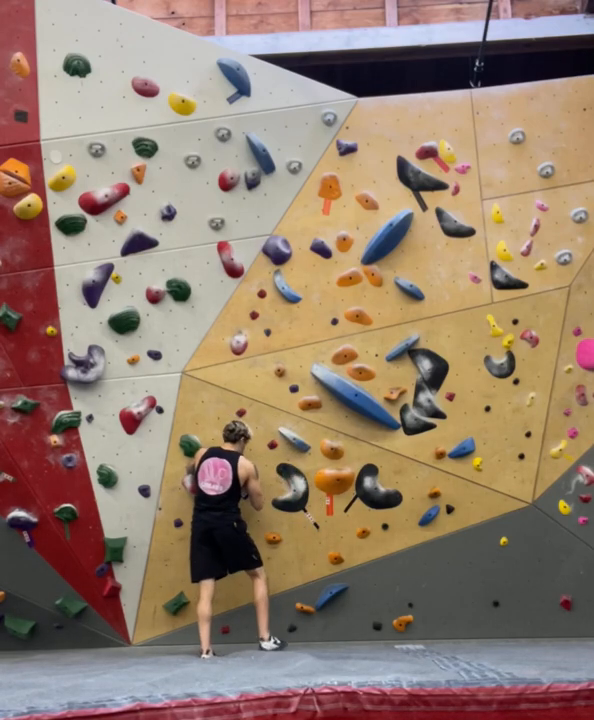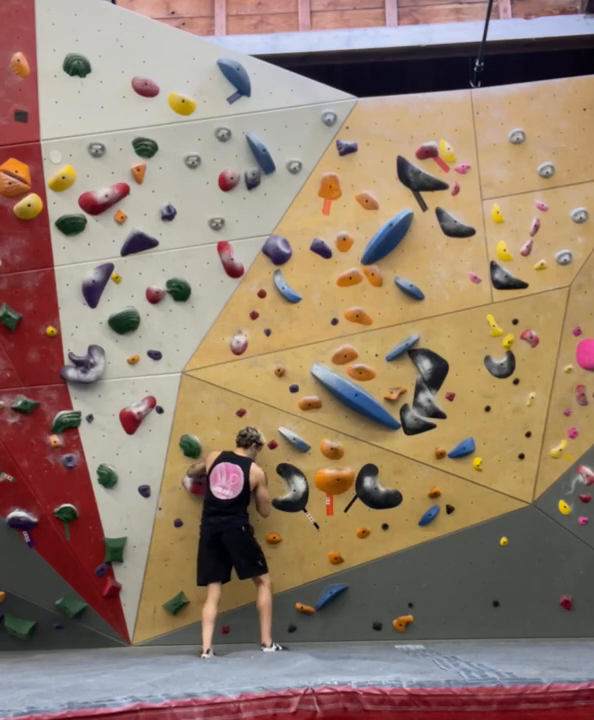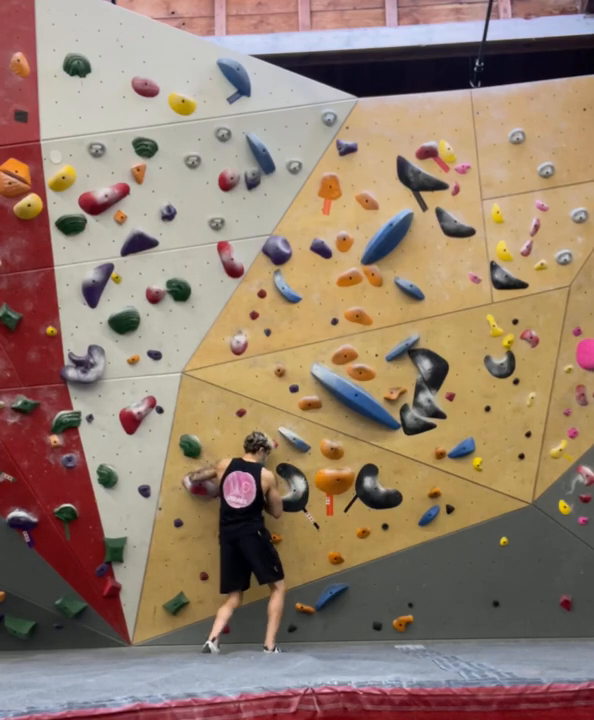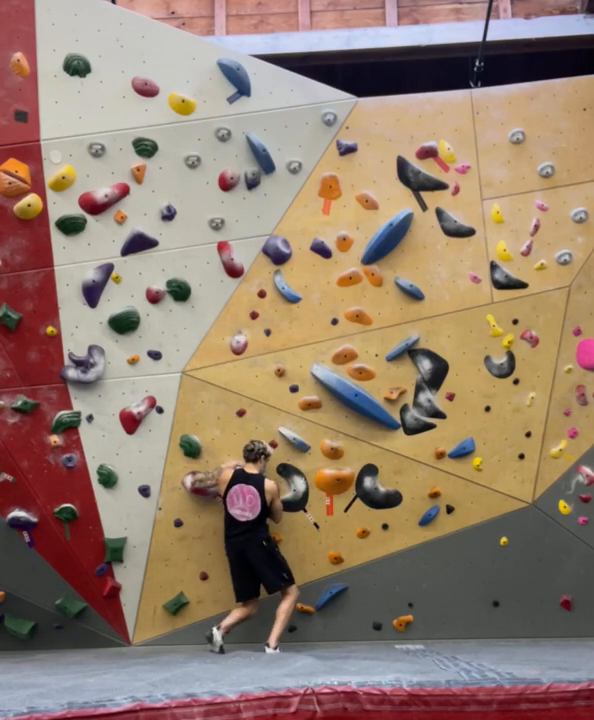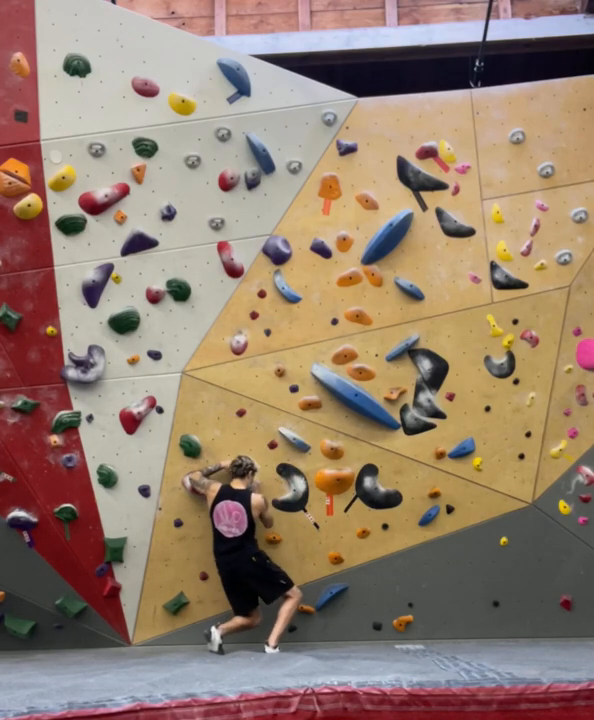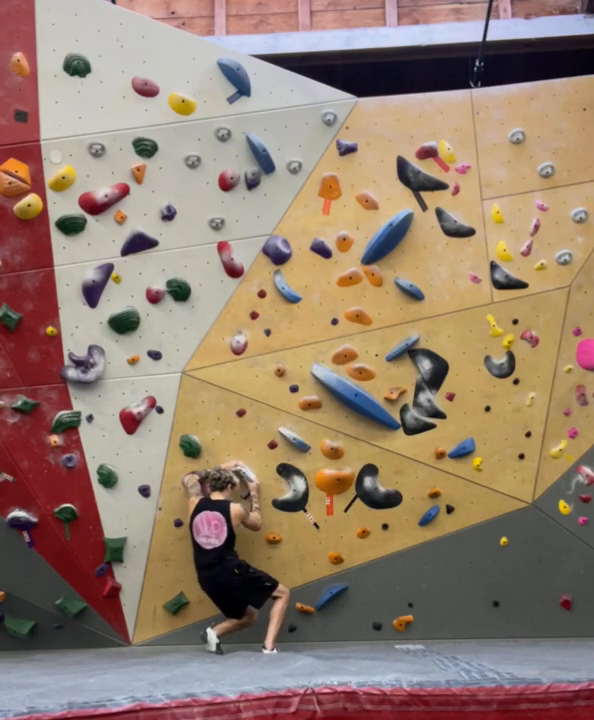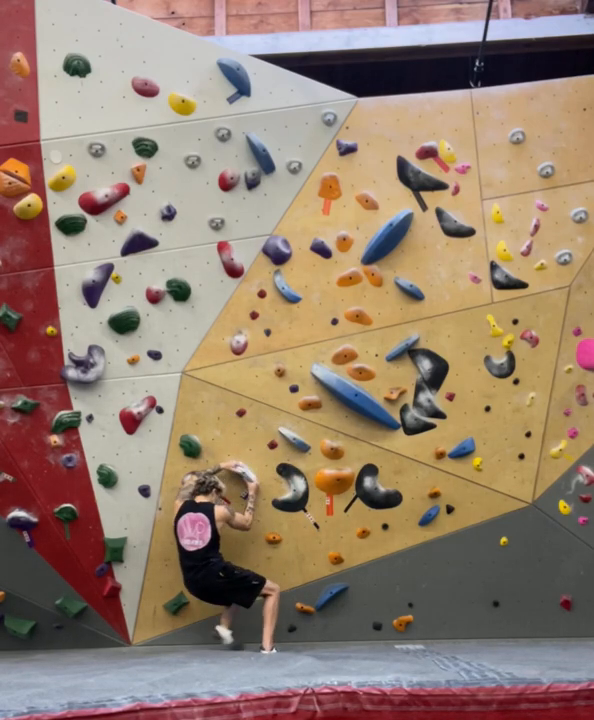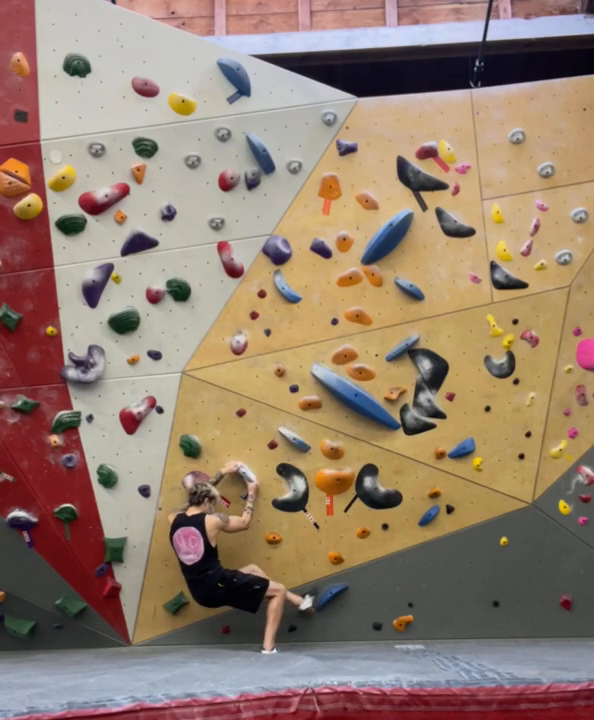
dt=0.3s
person 1, frame 1
left shoulder: (202, 454)
right shoulder: (246, 465)
left elbow: (190, 470)
right elbow: (258, 504)
left hip: (201, 526)
right hip: (228, 526)
left knee: (206, 591)
right knee: (259, 575)
left ankle: (206, 650)
right ankle: (265, 638)
person 1, frame 2
left shoulder: (213, 457)
right shoulder: (256, 471)
left elbow: (191, 473)
right elbow: (265, 511)
left hip: (209, 530)
right hip: (236, 530)
left knee: (212, 594)
right knee: (264, 582)
left ankle: (206, 650)
right ankle: (267, 644)
person 1, frame 3
left shoulder: (224, 465)
right shoulder: (266, 475)
right elbow: (276, 512)
left hip: (228, 537)
right hip: (253, 535)
left knee: (233, 598)
right knee: (278, 588)
left ankle: (212, 640)
right ankle: (270, 646)
person 1, frame 4
left shoulder: (226, 475)
right shoulder: (269, 485)
left elbow: (196, 482)
right elbow: (277, 518)
left hip: (234, 547)
right hip: (259, 545)
left knee: (249, 606)
right knee: (290, 592)
left ankle: (220, 629)
right ankle: (272, 644)
person 1, frame 5
left shoulder: (213, 490)
right shoulder: (256, 499)
left elbow: (193, 477)
right elbow: (268, 523)
left wrist: (220, 465)
left hip: (224, 564)
right hip: (249, 559)
left knee: (251, 617)
right knee: (294, 595)
left ankle: (218, 631)
right ankle: (272, 644)
person 1, frame 6
left shoulder: (194, 502)
right shoulder: (235, 509)
left elbow: (191, 479)
right elbow: (256, 525)
left wrist: (220, 469)
right wrist: (254, 494)
left hip: (207, 578)
right hip: (230, 572)
left knee: (248, 616)
right knee: (282, 594)
left ankle: (214, 632)
right ankle: (269, 646)
person 1, frame 7
left shoulder: (180, 505)
right shoulder: (220, 511)
left elbow: (192, 480)
right elbow: (247, 523)
left wrist: (220, 467)
right wrist: (252, 494)
left hip: (193, 582)
right hip: (213, 574)
left knee: (240, 580)
right knee: (273, 590)
left ankle: (224, 627)
right ankle: (268, 647)
person 1, frame 8
left shoulder: (174, 519)
right shoulder: (212, 520)
left elbow: (199, 491)
right elbow: (244, 522)
left wrist: (223, 473)
right wrist: (252, 493)
left hip: (199, 591)
right hip: (216, 585)
left knee: (253, 570)
right knee: (278, 590)
left ankle: (299, 601)
right ankle: (268, 647)
